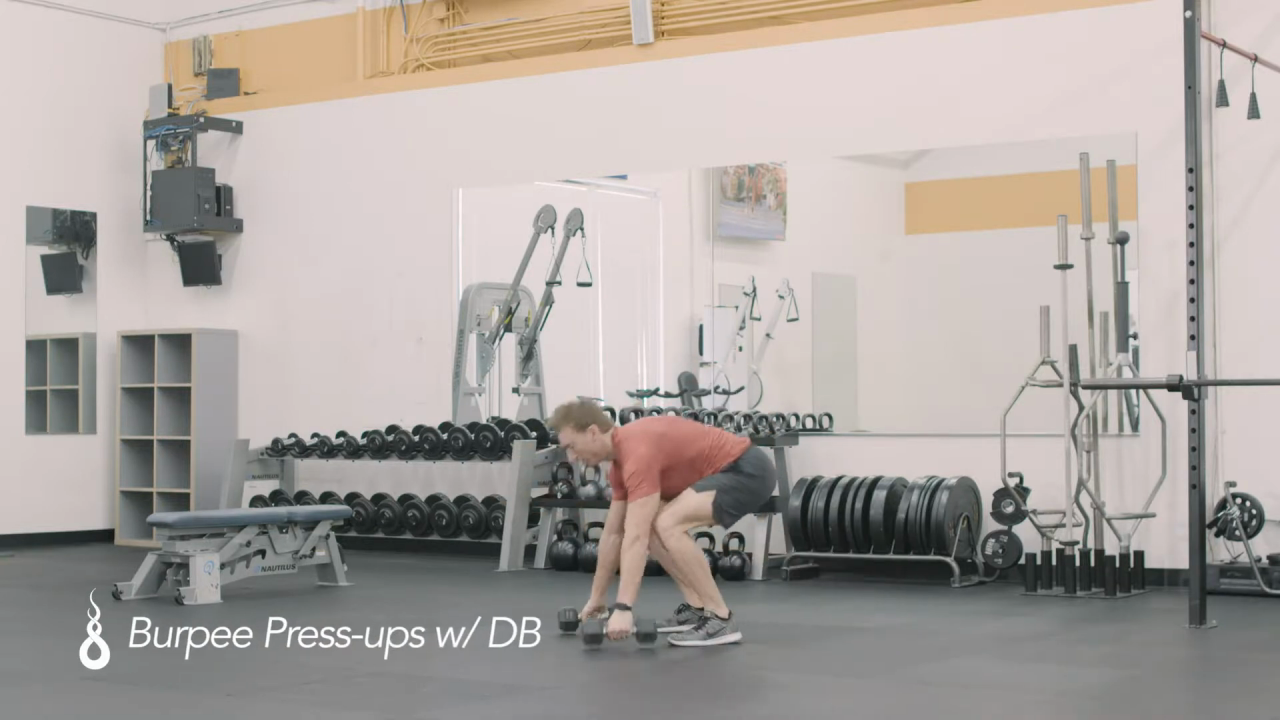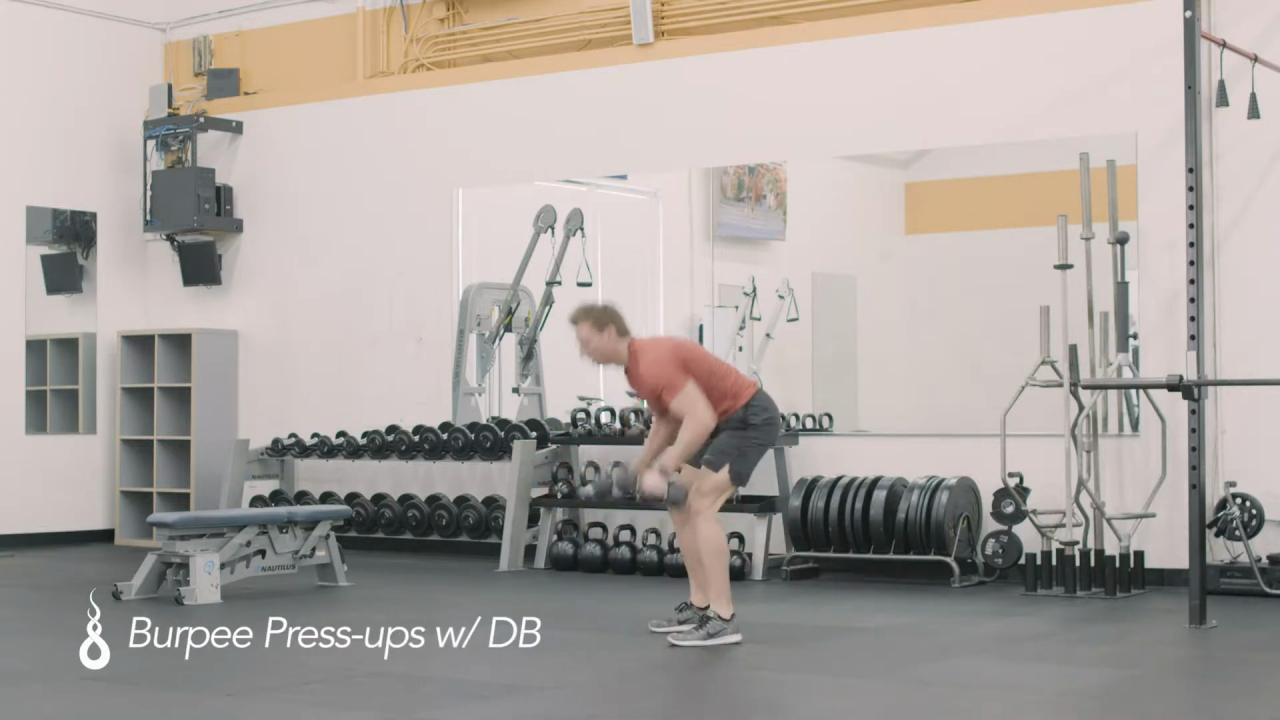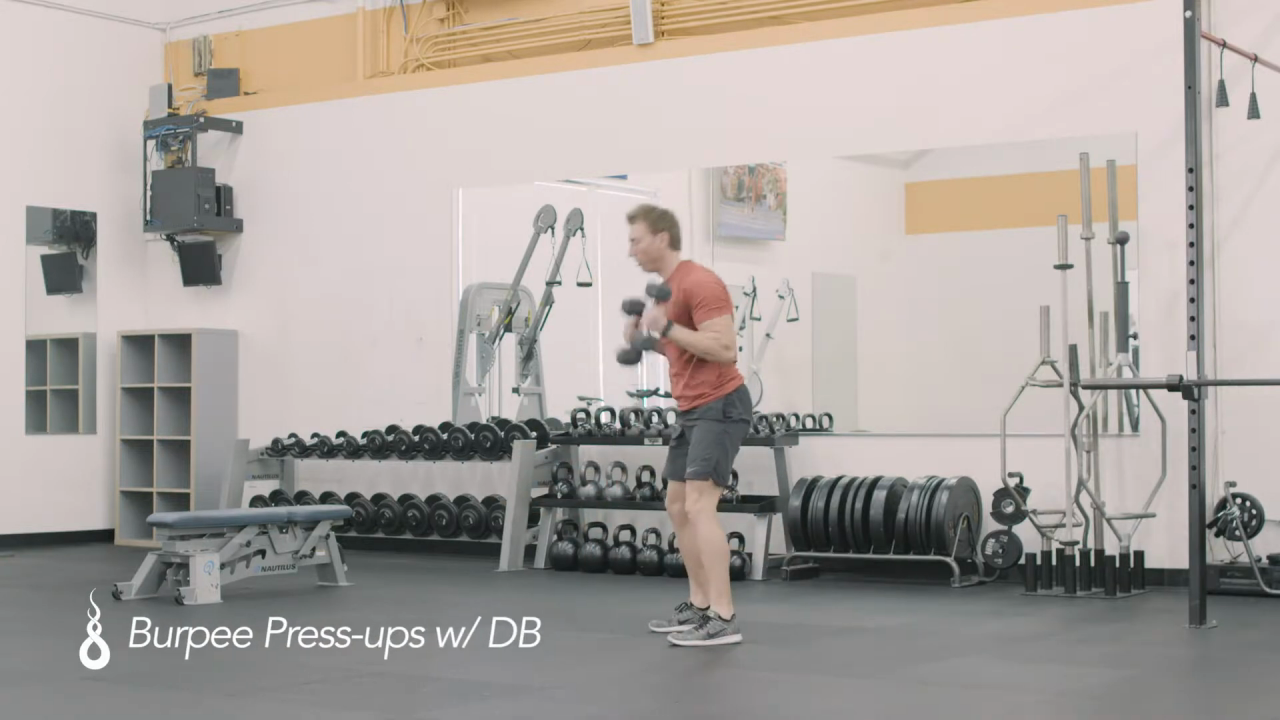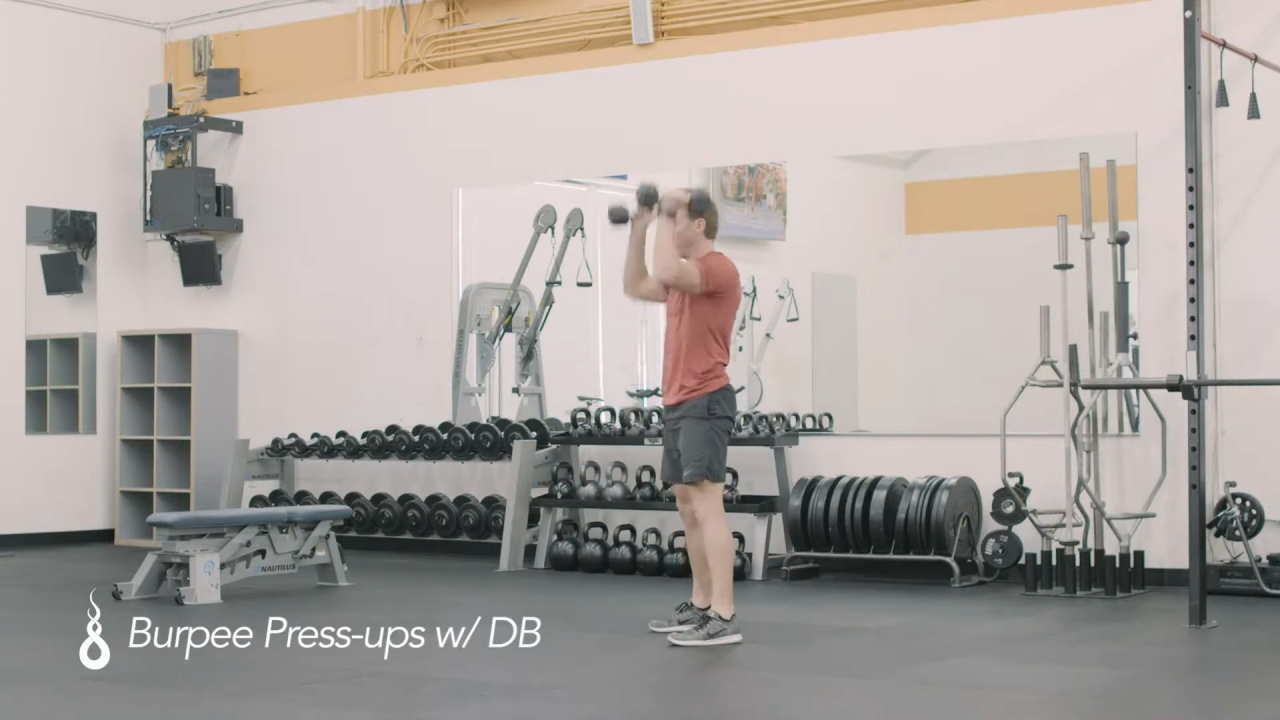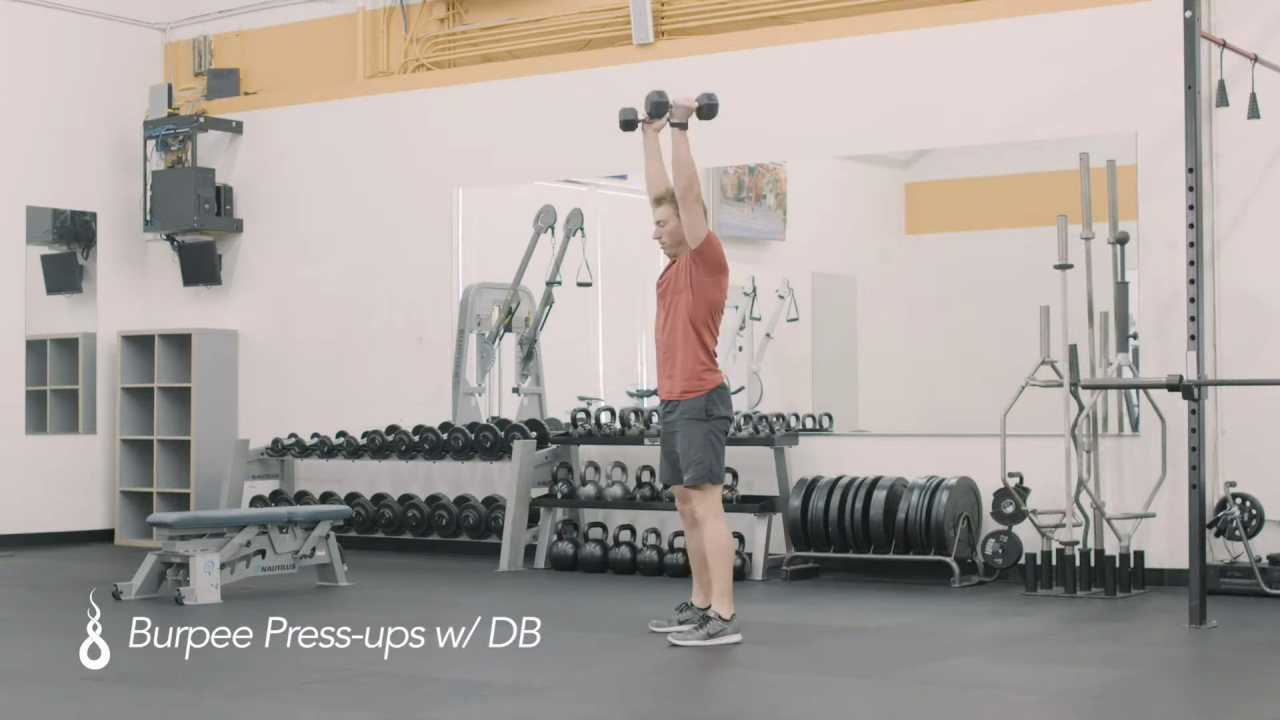
dt=0.3s
person 1, frame 1
left shoulder: (637, 453)
right shoulder: (621, 455)
left elbow: (636, 536)
right elbow: (614, 531)
left wrist: (623, 608)
right wrist: (596, 596)
left hip: (748, 470)
right hip: (730, 469)
left knee: (665, 525)
right knee: (651, 525)
left ankle: (720, 617)
right ankle: (697, 605)
person 1, frame 2
left shoulder: (654, 361)
right shoulder: (637, 365)
left elbow: (700, 418)
right elbow: (666, 423)
left wrist: (665, 470)
right wrist: (639, 468)
left hip: (751, 417)
right hip: (728, 420)
left knee: (699, 505)
right knee: (680, 504)
left ankle: (723, 619)
right ankle: (700, 606)
person 1, frame 3
left shoulder: (698, 282)
right shoulder: (670, 289)
left elbow: (724, 349)
left wrist: (666, 327)
right wrist: (647, 336)
left hip: (721, 408)
right hip: (694, 412)
left knee: (698, 508)
right knee: (678, 506)
left ankle: (723, 618)
right ankle: (698, 605)
person 1, frame 4
left shoulder: (717, 268)
right shoulder: (688, 273)
left elbow: (666, 271)
right elbow: (635, 287)
left wrist: (667, 213)
right wrist: (640, 226)
left hip: (704, 404)
right hip: (680, 406)
left knee: (706, 509)
right knee: (689, 510)
left ankle: (724, 618)
right ankle: (700, 606)
person 1, frame 5
left shoulder: (707, 257)
right shoulder: (679, 263)
left elbow: (688, 192)
right elbow: (659, 193)
left wrist: (680, 127)
right wrist: (651, 132)
left hip: (700, 404)
right hip: (674, 404)
left knee: (705, 509)
right knee: (688, 509)
left ankle: (723, 617)
right ankle: (700, 605)
